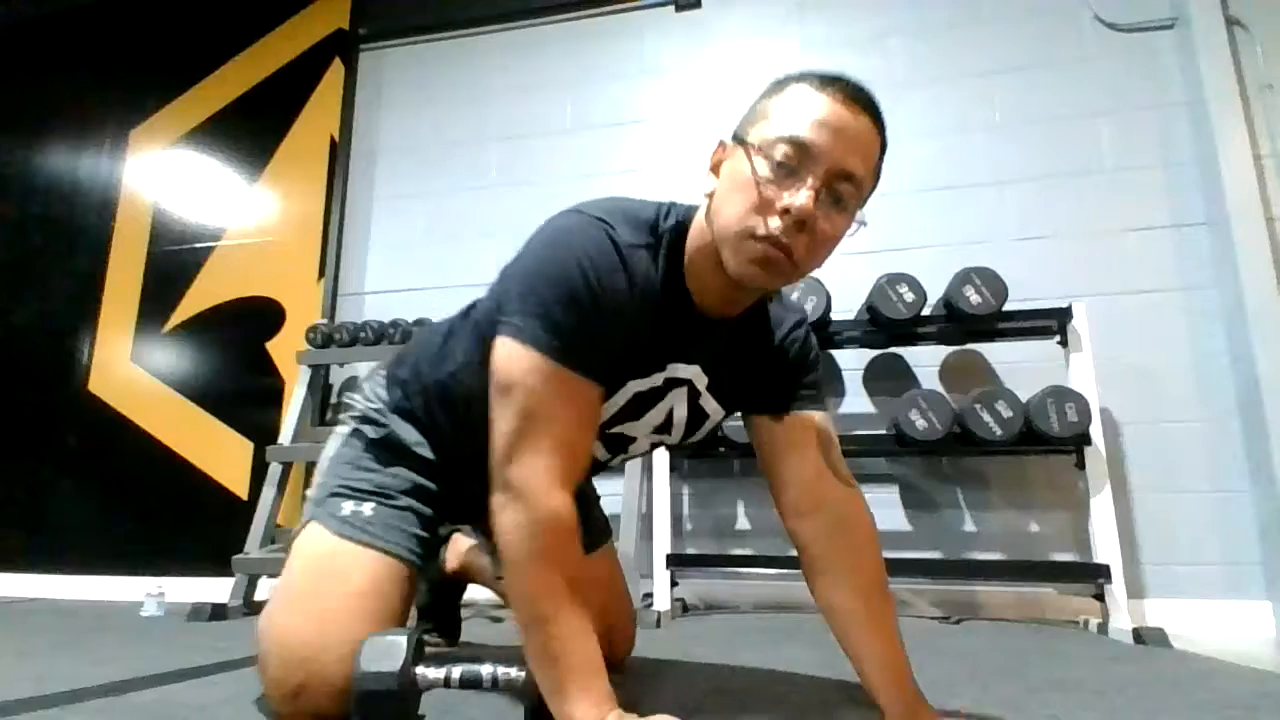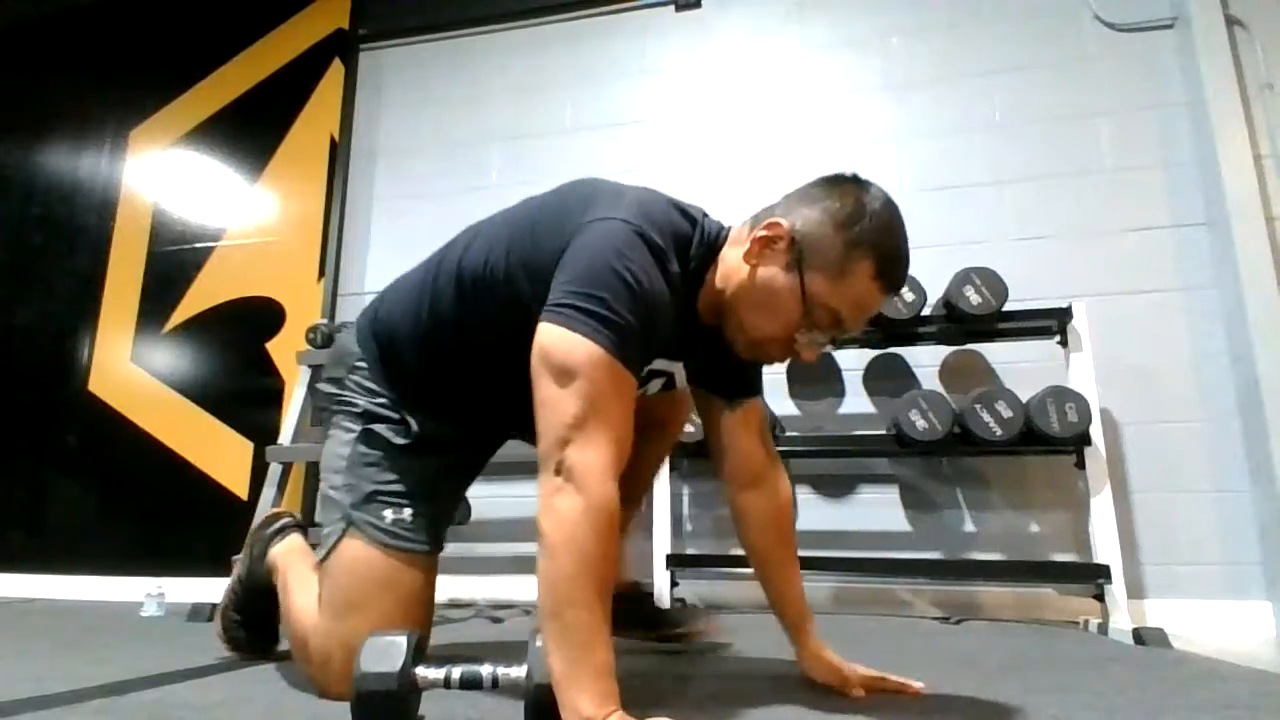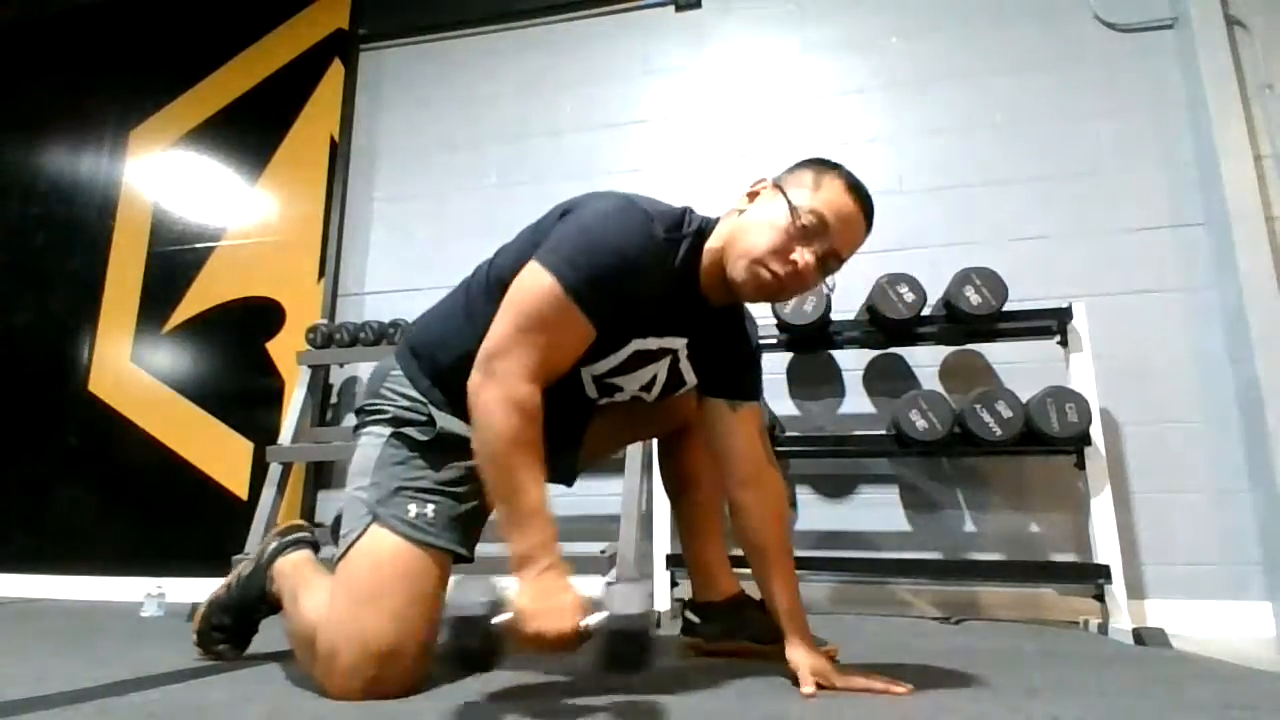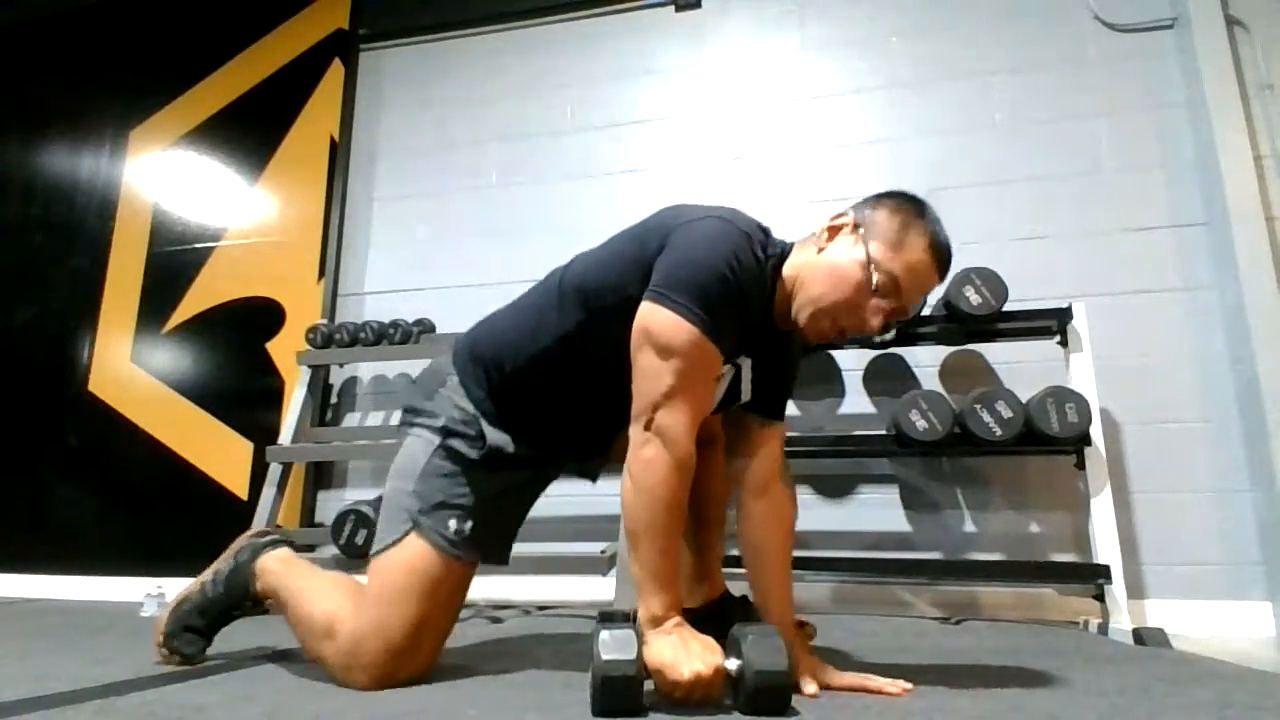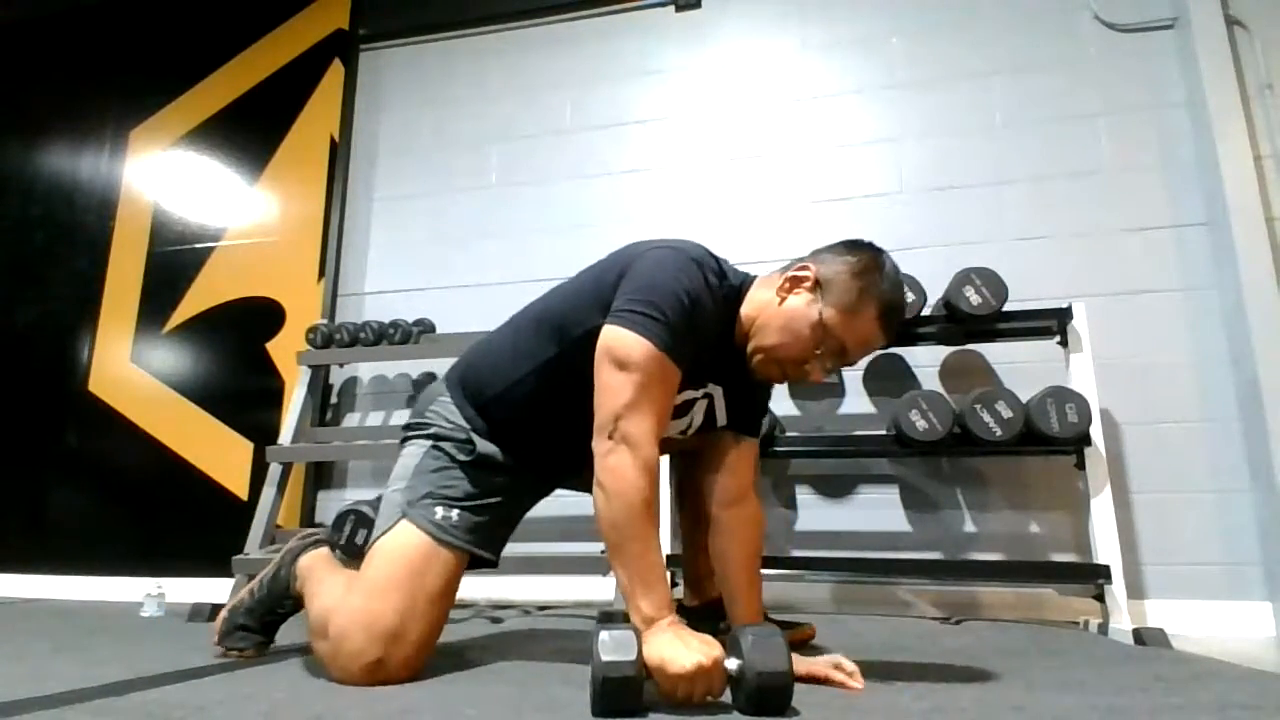
dt=1s
person 1, frame 1
left shoulder: (782, 344)
right shoulder: (592, 256)
left elbow: (823, 506)
right elbow: (530, 491)
left hip: (552, 467)
right hip: (409, 439)
left knee: (608, 650)
left ankle: (458, 563)
person 1, frame 2
left shoulder: (731, 318)
right shoulder: (631, 256)
left elbow: (754, 480)
right elbow: (577, 475)
left wrist: (809, 647)
left hip: (500, 389)
right hip: (400, 394)
left ankle: (609, 586)
right ankle: (283, 553)
person 1, frame 3
left shoulder: (725, 335)
right shoulder: (626, 236)
left elbow: (751, 476)
right elbow: (499, 381)
left wrist: (796, 636)
right wrist: (538, 568)
right hip: (433, 411)
left knee: (691, 414)
right knee: (365, 667)
left ankle: (716, 607)
right ankle: (287, 568)
person 1, frame 4
left shoulder: (777, 343)
right shoulder: (719, 252)
left elbow: (761, 486)
right elbow: (658, 435)
left wrist: (789, 647)
right wrist: (660, 625)
left hip: (572, 428)
right hip: (478, 416)
right knee: (377, 659)
left ankle: (704, 600)
right ankle: (265, 568)
person 1, frame 5
left shoulder: (748, 366)
right shoulder: (676, 282)
left elbow: (730, 496)
right elbow: (622, 448)
right wrist: (656, 625)
left hip: (566, 447)
right hip: (471, 432)
right knee: (371, 654)
left ankle: (701, 604)
right ankle: (309, 567)
